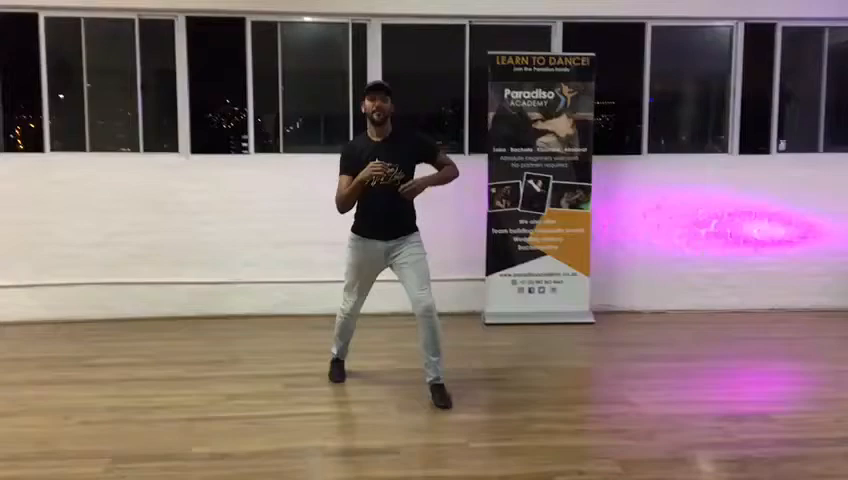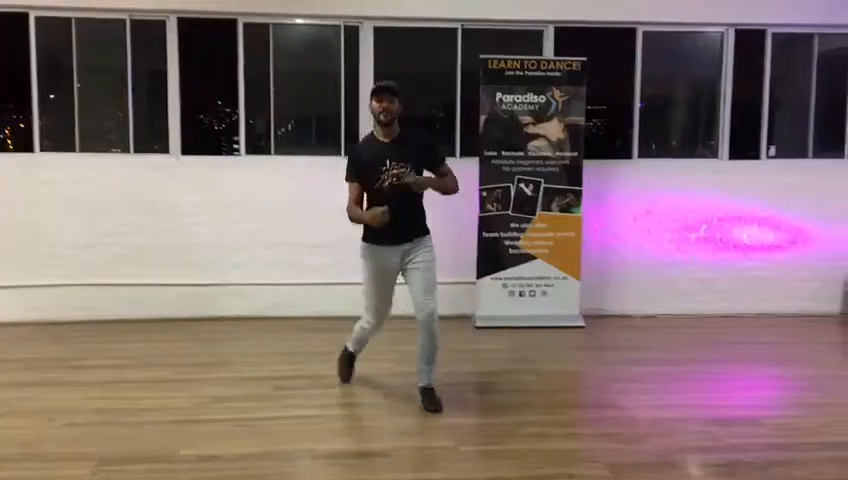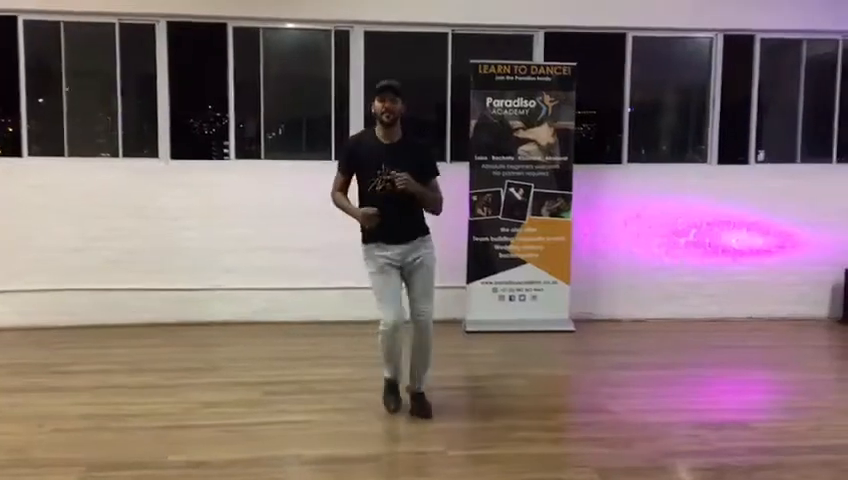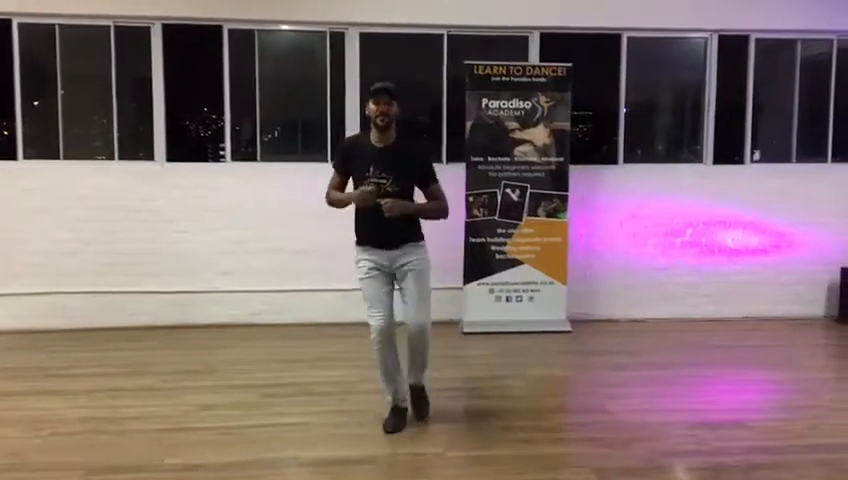
dt=0.2s
person 1, frame 1
left shoulder: (411, 141)
right shoulder: (353, 150)
left elbow: (452, 169)
right elbow: (342, 205)
left wrist: (425, 181)
right wrist: (362, 178)
left hip: (406, 239)
right hip: (365, 240)
left knee: (425, 307)
right knee: (351, 304)
left ankle: (435, 379)
right ankle: (337, 357)
person 1, frame 2
left shoulder: (420, 144)
right shoulder: (361, 152)
left elbow: (453, 185)
right elbow: (352, 206)
left wrist: (429, 181)
right wrist: (366, 217)
left hip: (418, 244)
right hip: (378, 247)
left knee: (427, 315)
right knee: (374, 319)
left ankle: (425, 384)
right ankle: (351, 349)
person 1, frame 3
left shoulder: (418, 151)
right shoulder: (357, 146)
left elbow: (437, 205)
right elbow: (337, 193)
left wrist: (415, 188)
right wrist: (356, 213)
left hip: (419, 246)
right hip: (379, 248)
left knee: (423, 320)
right knee: (392, 320)
left ankle: (416, 388)
right ankle: (391, 377)
person 1, frame 4
left shoulder: (413, 155)
right shoulder: (351, 148)
left elbow: (441, 209)
right elbow: (330, 196)
left wrist: (405, 206)
right wrist: (350, 196)
left hip: (410, 250)
right hip: (369, 253)
left knee: (419, 325)
right knee: (380, 327)
left ankle: (416, 382)
right ankle: (397, 400)
